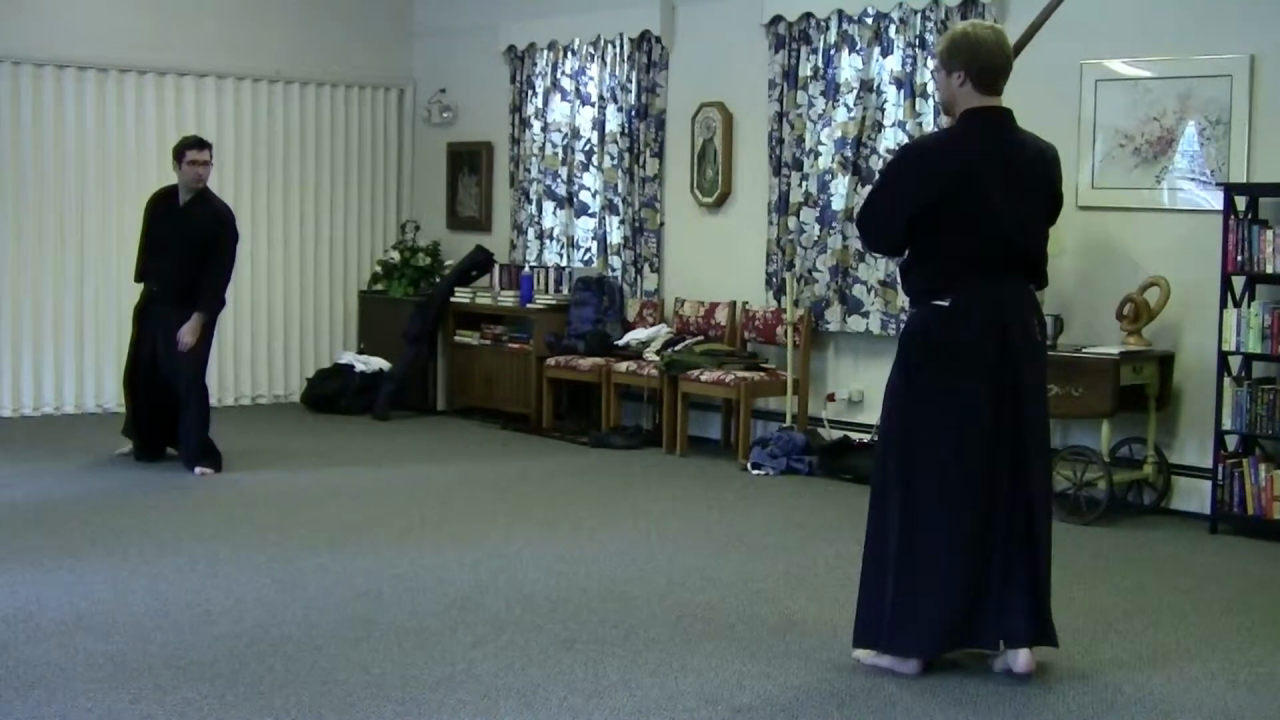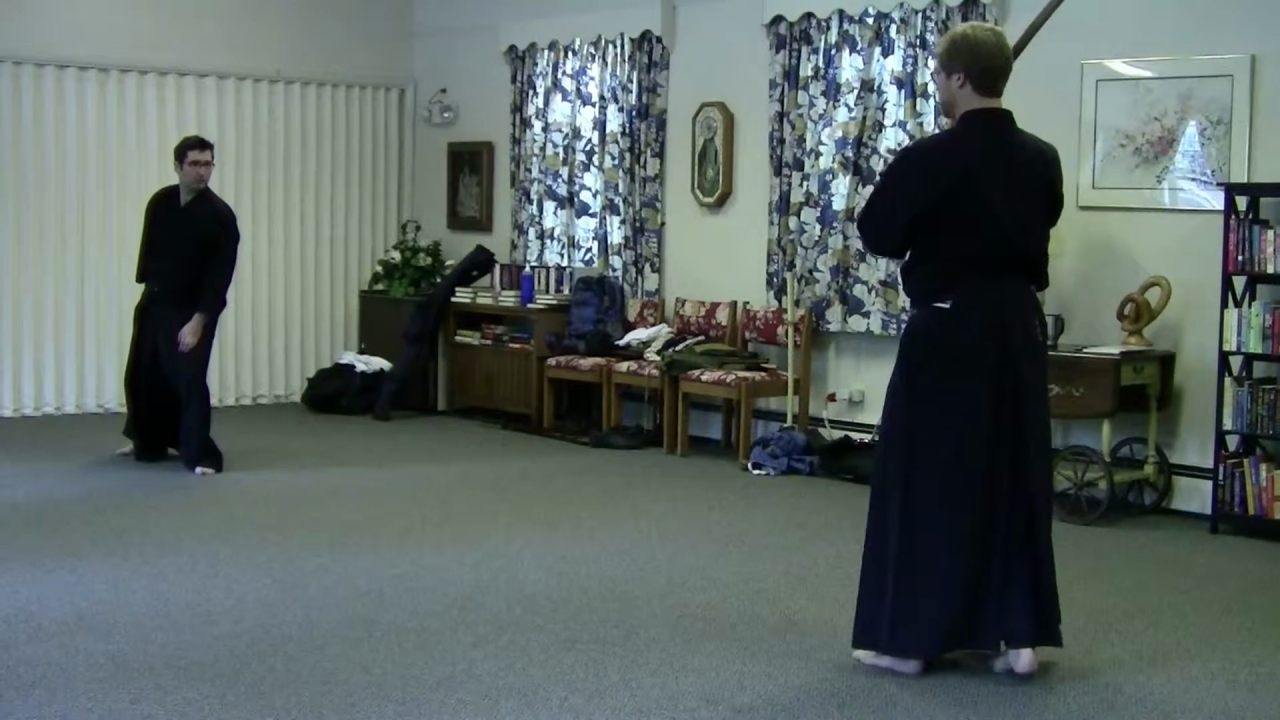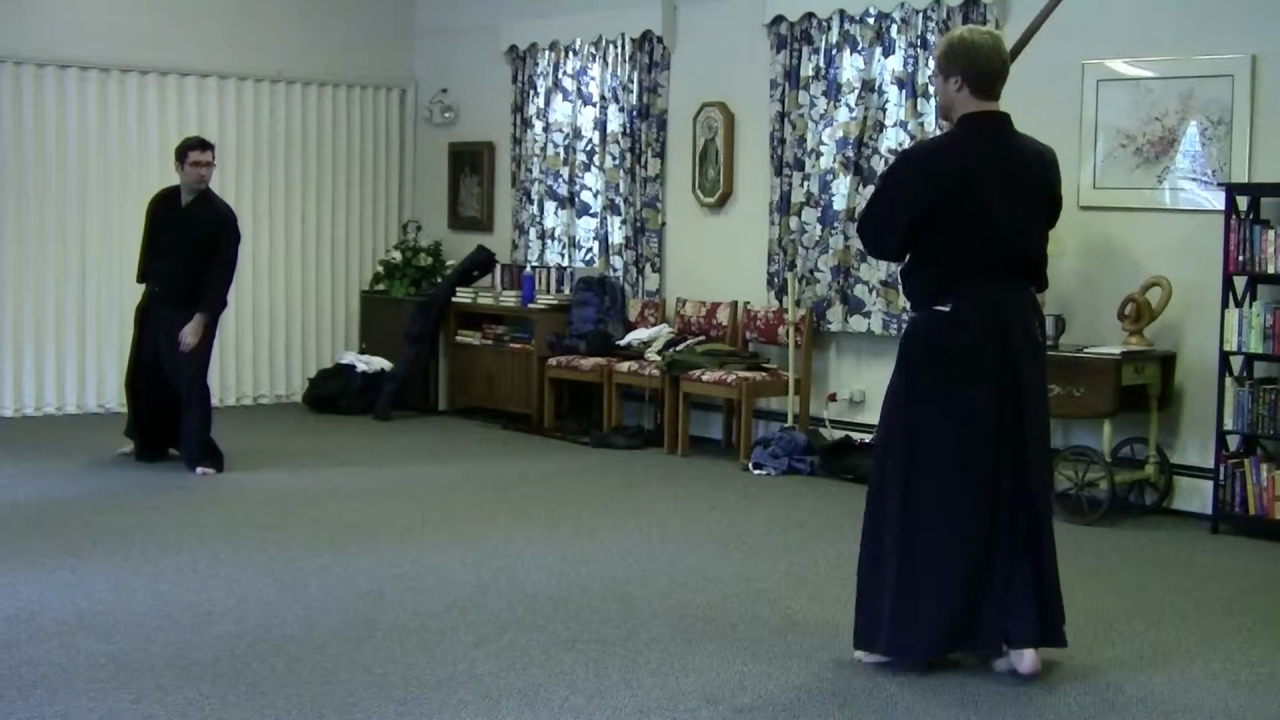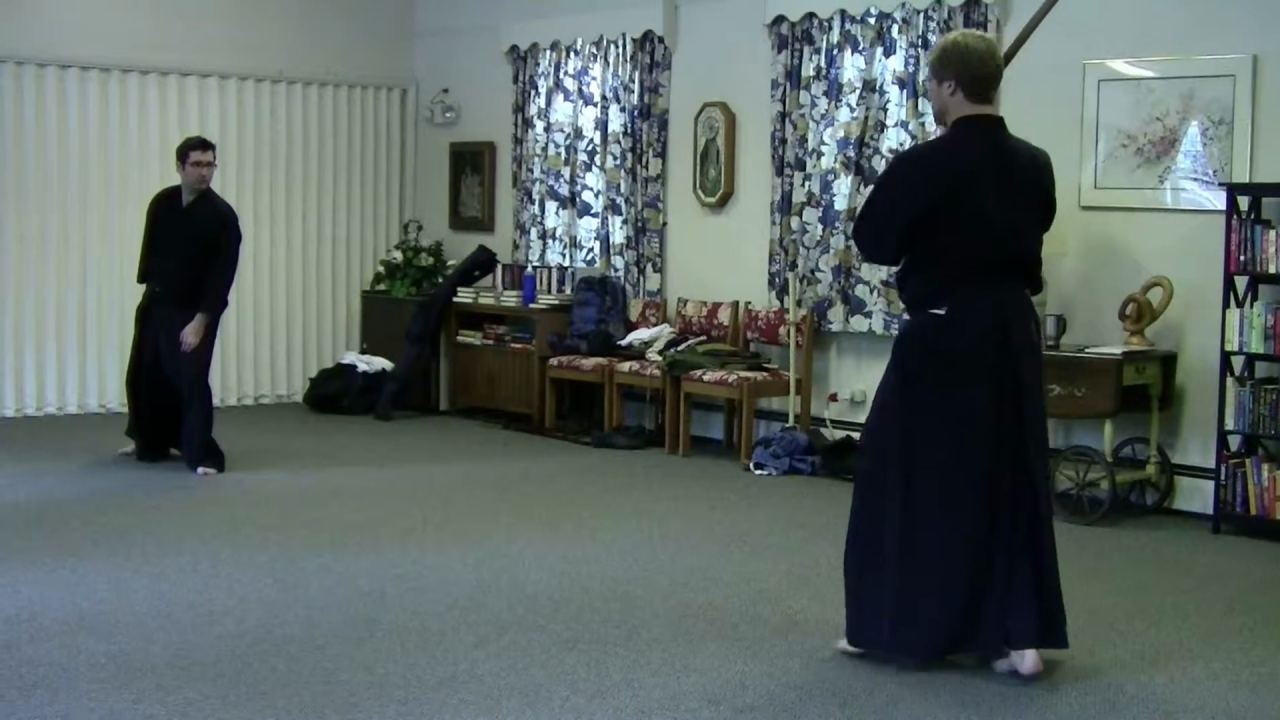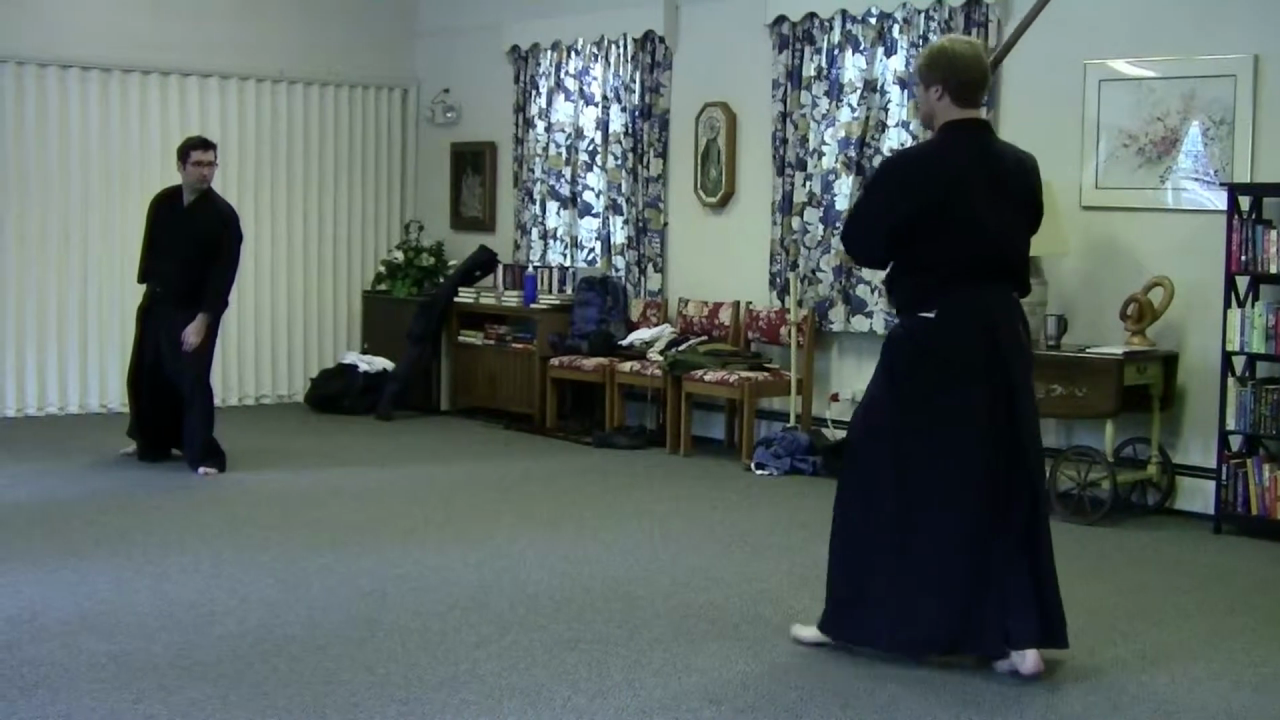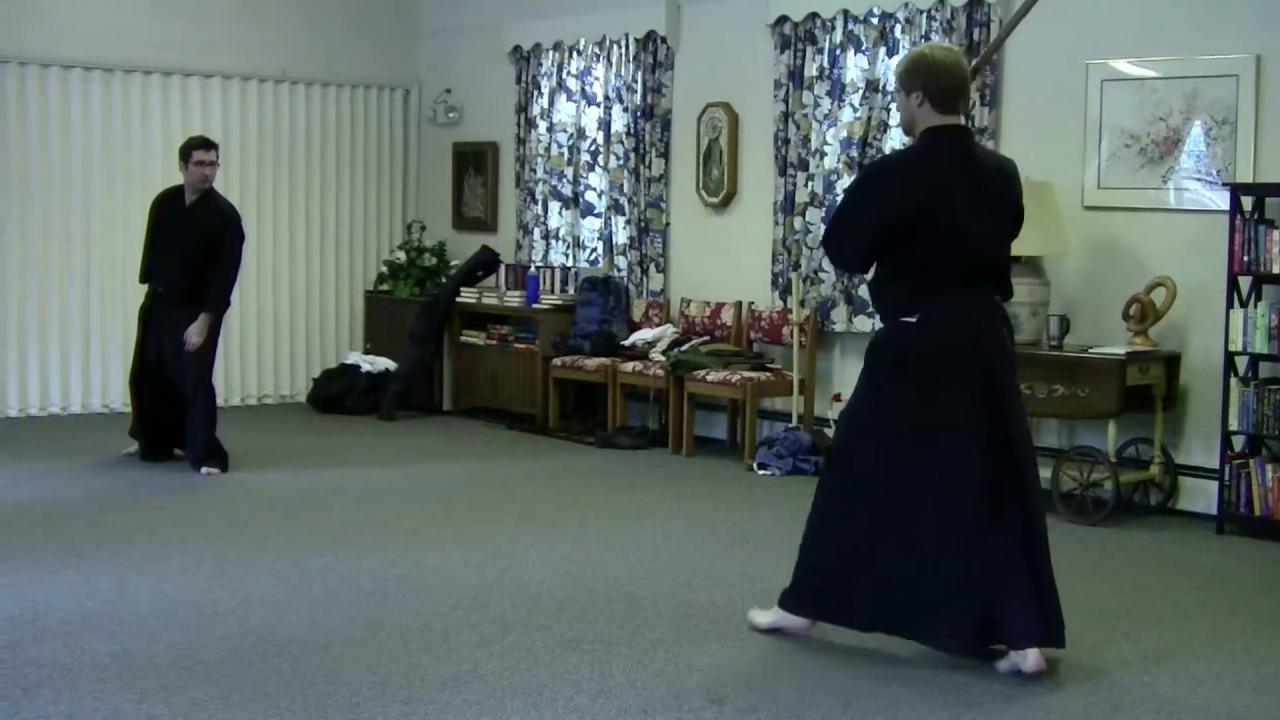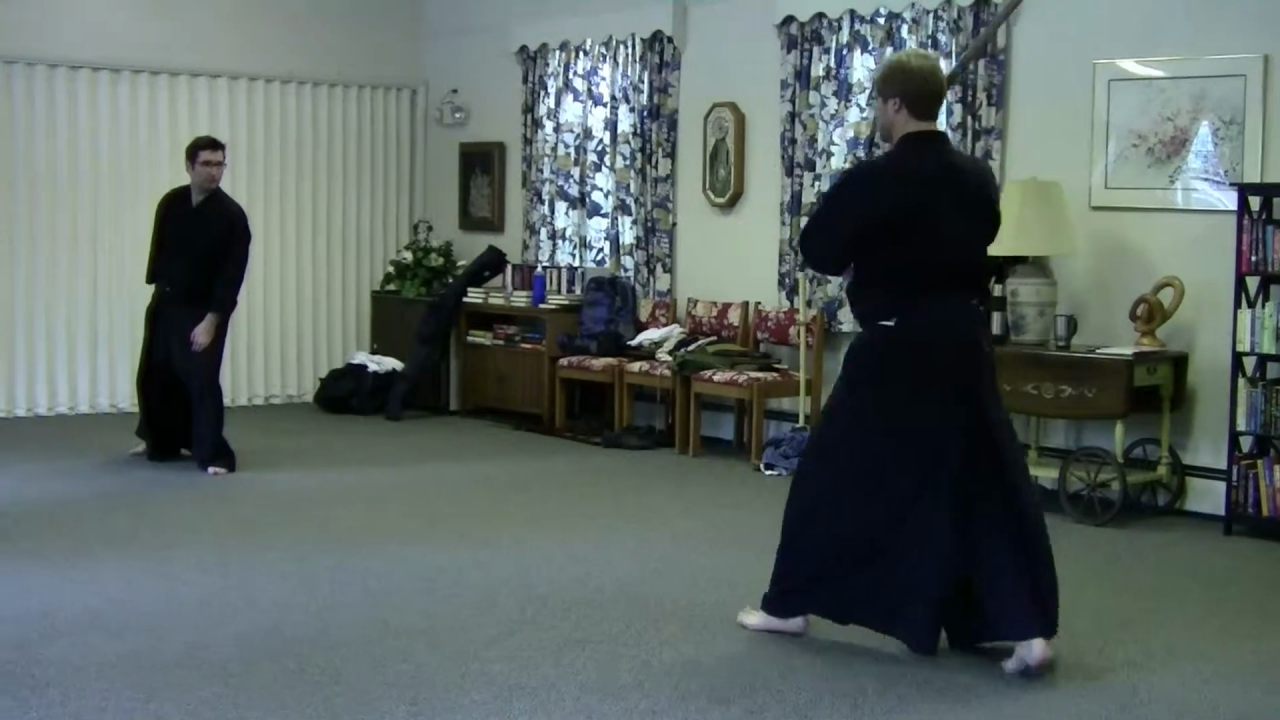
dt=0.1s
person 1, frame 1
left shoulder: (928, 157)
right shoulder: (1042, 158)
left elbow: (876, 232)
left hip: (947, 328)
right hip: (1017, 327)
left knee: (922, 477)
right knee: (1014, 477)
left ankle: (904, 636)
right ankle: (1017, 635)
person 1, frame 2
left shoulder: (930, 158)
right shoulder: (1042, 159)
left elbow: (878, 234)
left hip: (948, 329)
right hip: (1018, 327)
left knee: (919, 476)
right knee: (1016, 477)
left ankle: (903, 634)
right ankle: (1019, 635)
person 1, frame 3
left shoulder: (929, 161)
right shoulder: (1040, 161)
left elbow: (876, 237)
left hip: (948, 331)
right hip: (1017, 330)
left knee: (917, 477)
right knee: (1016, 479)
left ankle: (901, 633)
right ankle: (1021, 635)
person 1, frame 4
left shoulder: (921, 165)
right shoulder: (1033, 165)
left elbow: (872, 241)
left hip: (942, 335)
right hip: (1012, 332)
left knee: (895, 470)
right knee: (1011, 478)
left ankle: (887, 626)
right ankle: (1022, 636)
person 1, frame 5
left shoulder: (911, 169)
right shoulder: (1022, 168)
left elbow: (861, 244)
left hip: (933, 337)
right hip: (1002, 334)
left knee: (883, 470)
right knee: (1010, 480)
left ankle: (855, 619)
right ankle: (1022, 636)
person 1, frame 6
left shoulder: (893, 176)
right shoulder: (1001, 172)
left elbow: (843, 249)
left hip: (918, 341)
right hip: (986, 338)
left knee: (861, 467)
right knee: (1001, 480)
left ankle: (807, 603)
right ankle: (1028, 634)
person 1, frame 7
left shoulder: (872, 179)
right shoulder: (977, 177)
left elbow: (819, 251)
left hip: (896, 344)
right hip: (962, 340)
left knee: (834, 466)
right knee: (990, 478)
left ankle: (789, 604)
right ankle: (1027, 627)
person 2, frame 1
left shoulder: (219, 215)
right shoulder: (159, 202)
left elbow: (219, 274)
right elbow: (147, 250)
left wrist: (197, 321)
right wrist: (149, 289)
left hip: (191, 310)
right hip: (154, 303)
left knee: (188, 378)
right knee: (142, 375)
left ankle: (200, 455)
right ankle: (147, 442)
person 2, frame 2
left shoulder: (220, 215)
right shoulder: (160, 202)
left elbow: (220, 274)
right elbow: (149, 250)
left wrist: (199, 321)
right wrist: (149, 288)
left hip: (192, 310)
right hip: (154, 303)
left knee: (189, 378)
right knee: (143, 375)
left ankle: (201, 455)
right ankle: (148, 442)
person 2, frame 3
left shoulder: (221, 215)
right shoulder: (161, 202)
left elbow: (221, 275)
right elbow: (149, 251)
left wrist: (199, 321)
right wrist: (149, 289)
left hip: (193, 310)
right hip: (155, 303)
left knee: (190, 379)
right knee: (144, 375)
left ankle: (202, 455)
right ankle: (148, 442)
person 2, frame 4
left shoulder: (222, 215)
right shoulder: (162, 203)
left elbow: (222, 275)
right elbow: (150, 251)
left wrist: (201, 321)
right wrist: (150, 289)
left hip: (194, 310)
right hip: (156, 304)
left knee: (191, 378)
right knee: (145, 375)
left ankle: (203, 455)
right ankle: (150, 442)
person 2, frame 5
left shoulder: (222, 215)
right shoulder: (162, 202)
left elbow: (223, 274)
right elbow: (150, 251)
left wrist: (202, 320)
right wrist: (149, 289)
left hip: (195, 310)
right hip: (157, 304)
left knee: (192, 379)
right knee: (146, 375)
left ankle: (204, 455)
right ankle: (151, 442)
person 2, frame 6
left shoulder: (224, 215)
right shoulder: (164, 202)
left elbow: (225, 274)
right elbow: (152, 250)
left wrist: (204, 320)
right wrist: (152, 290)
left hip: (197, 310)
right hip: (159, 304)
left knee: (195, 379)
right knee: (148, 375)
left ankle: (207, 455)
right ankle: (153, 442)
person 2, frame 7
left shoulder: (231, 215)
right shoulder: (171, 202)
left elbow: (232, 274)
right elbow: (159, 251)
left wrist: (211, 320)
right wrist: (159, 290)
left hip: (204, 311)
right hip: (166, 304)
left knee: (202, 379)
right knee: (156, 376)
left ankle: (214, 454)
right ankle: (161, 442)
